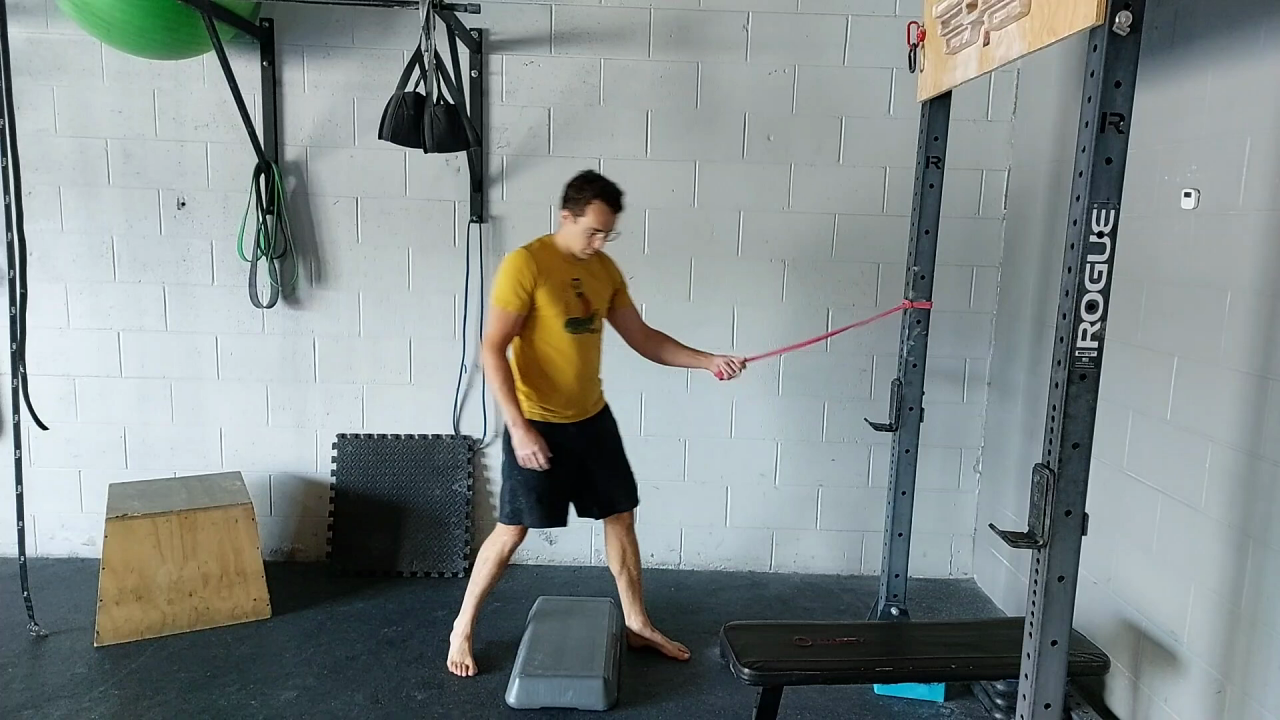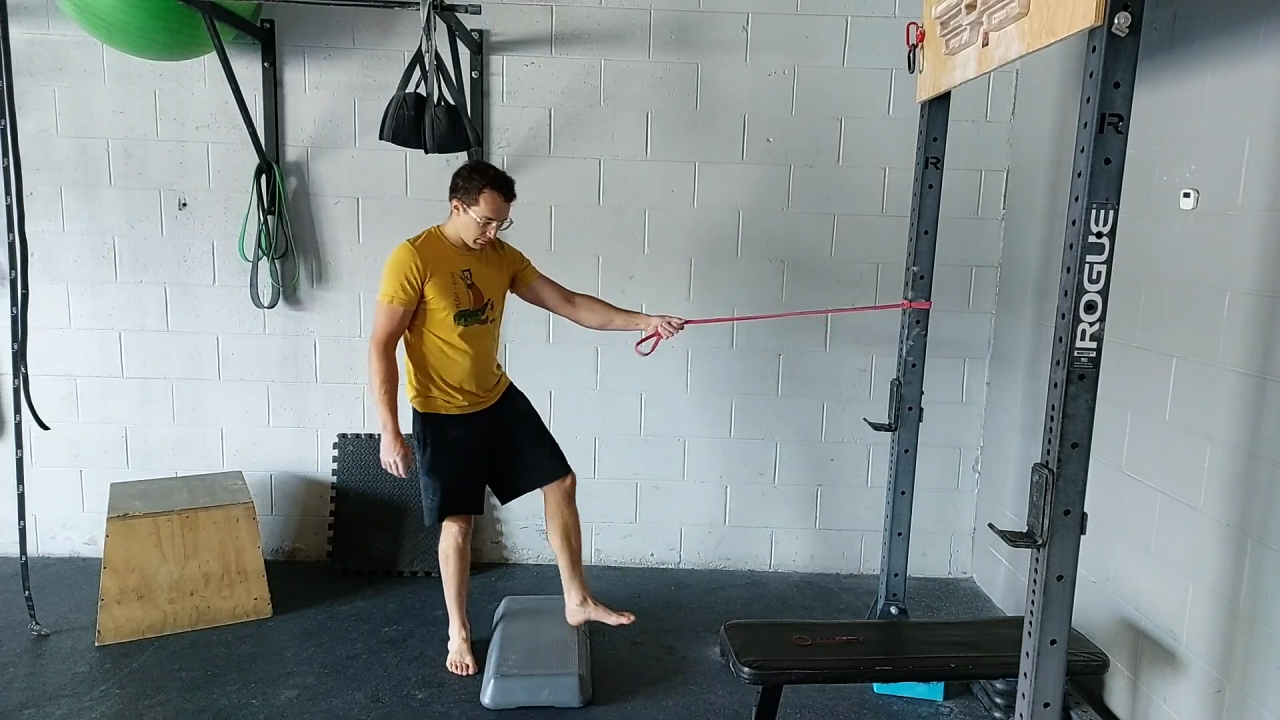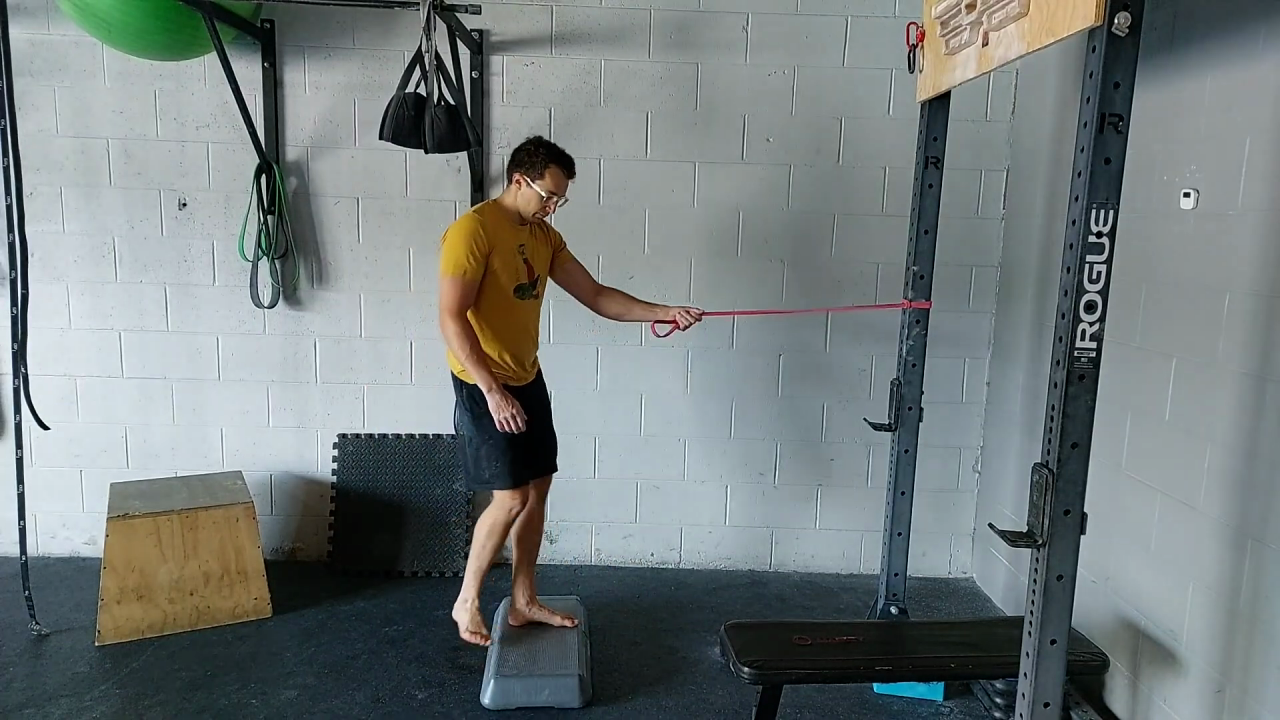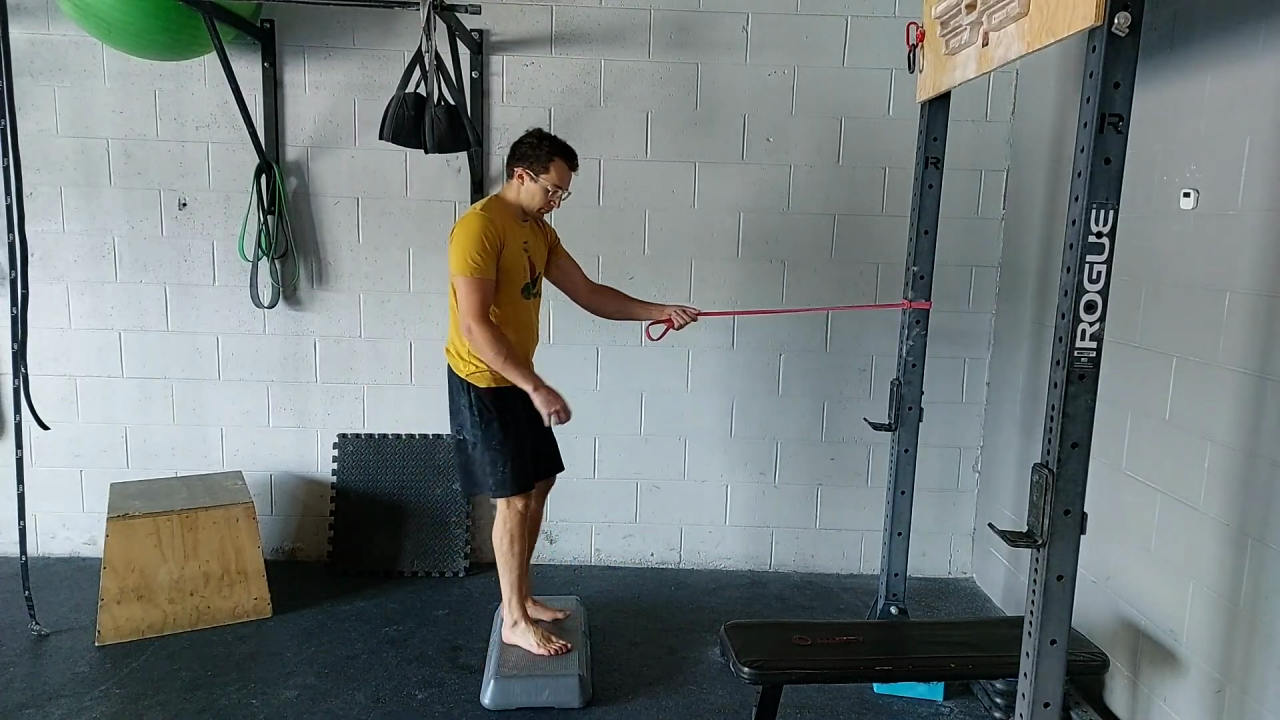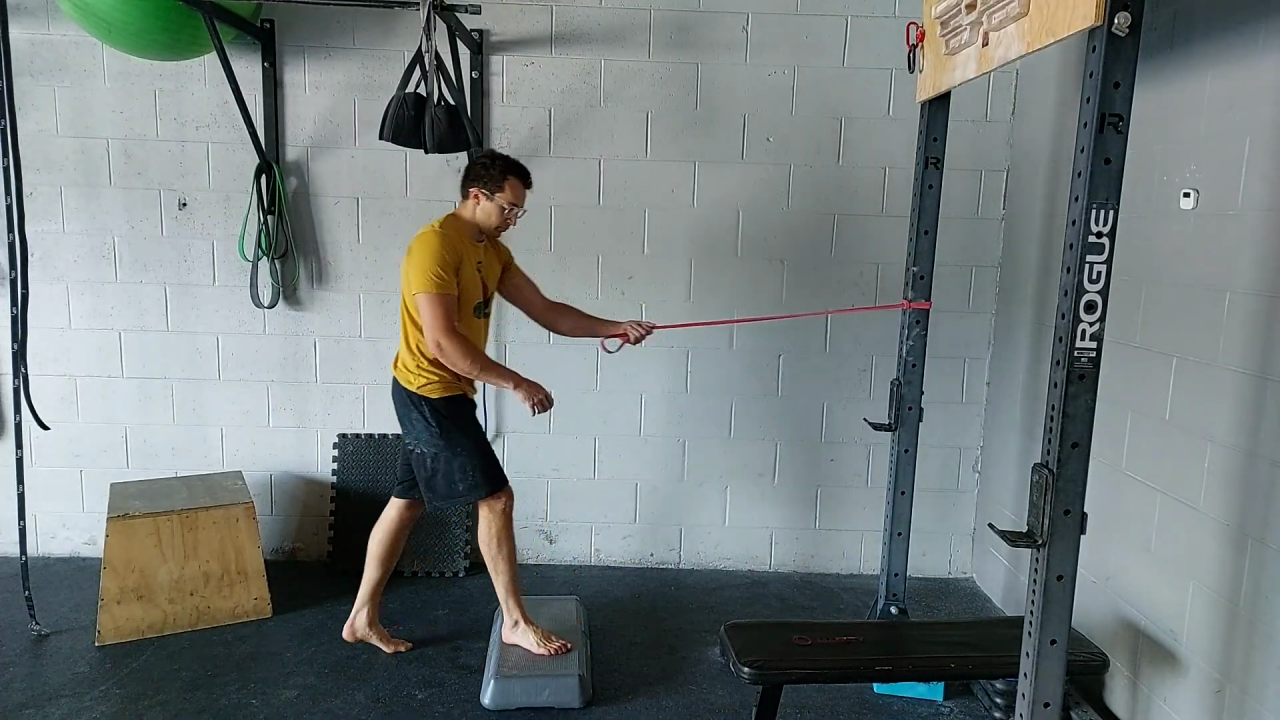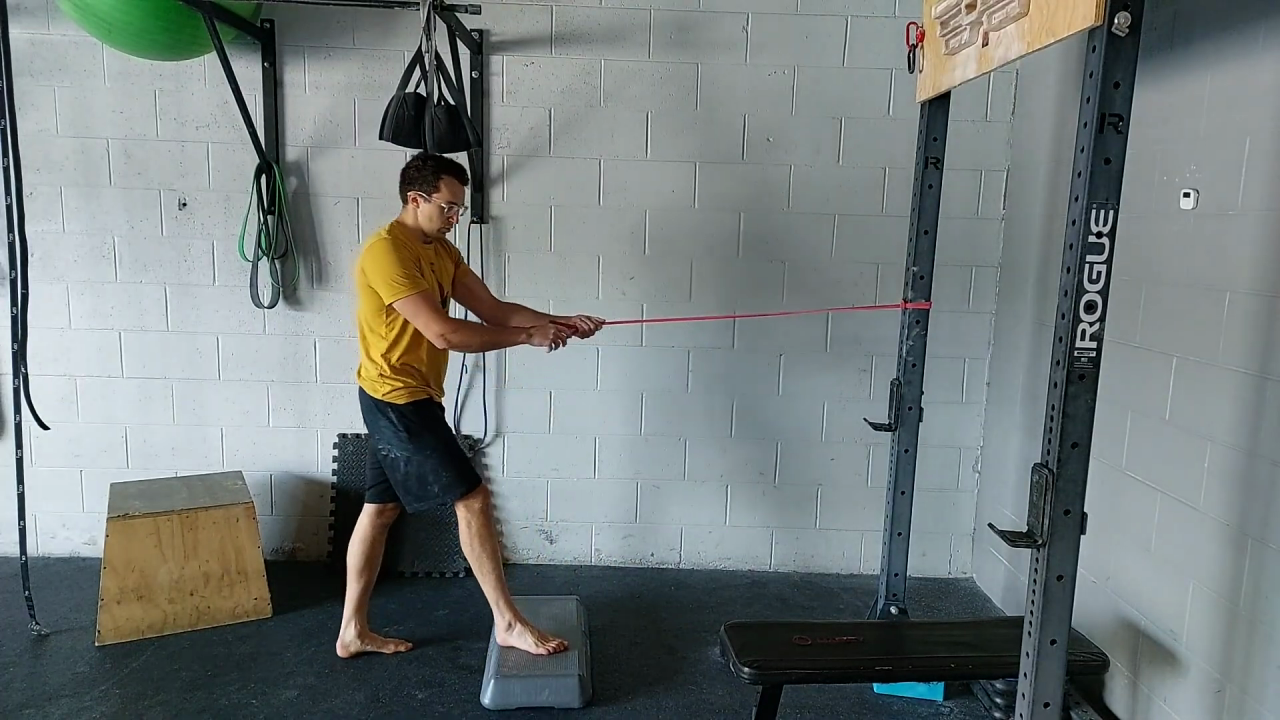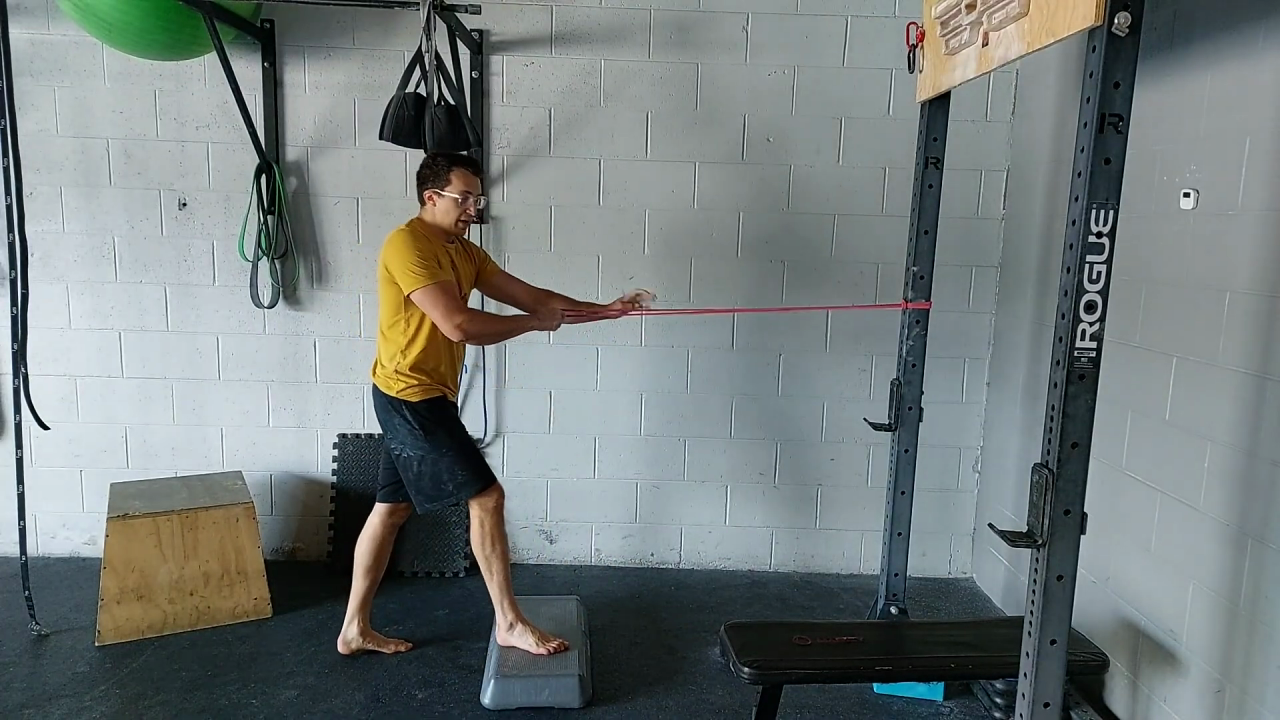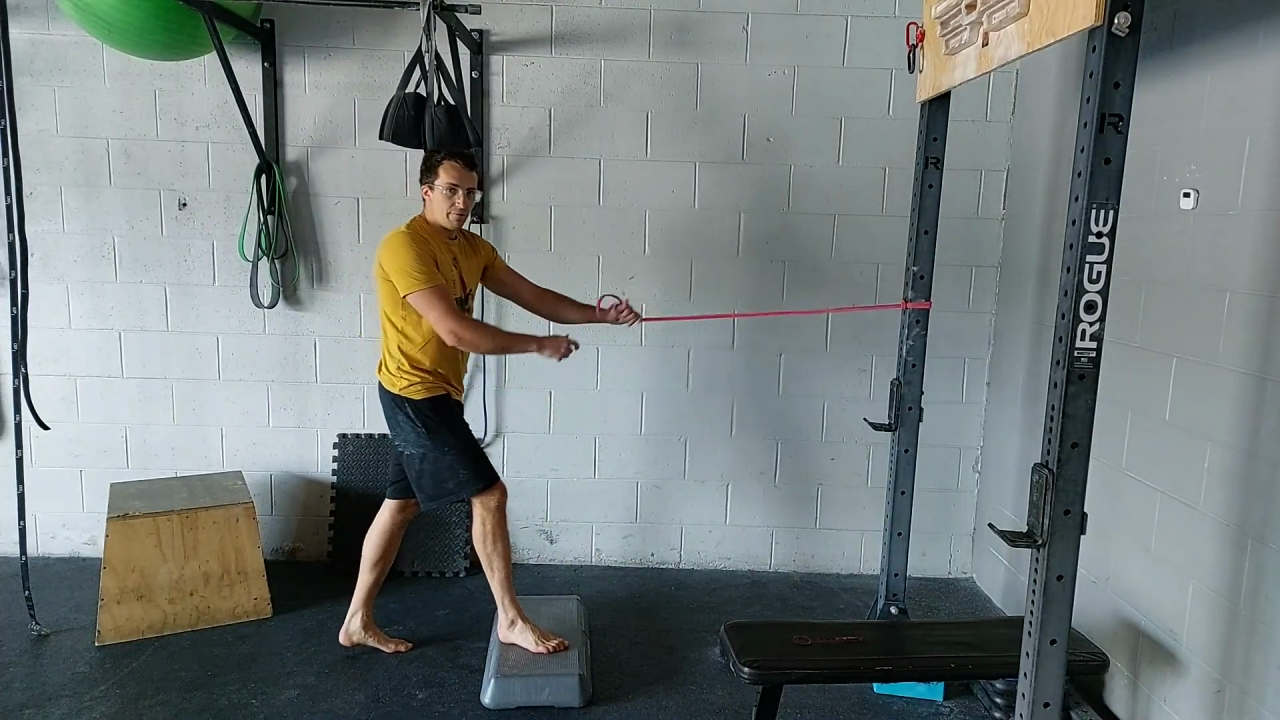
dt=0.7s
person 1, frame 1
left shoulder: (605, 270)
right shoulder: (525, 264)
left elbow: (643, 338)
right elbow: (492, 351)
left wrist: (706, 360)
right wrist: (519, 428)
left hip: (592, 417)
right hip: (538, 422)
left knee: (620, 517)
right knee: (512, 529)
left ankle: (637, 622)
right ankle: (462, 629)
person 1, frame 2
left shoulder: (503, 256)
right shoulder: (413, 258)
left elbow: (569, 304)
right elbow: (382, 346)
left wrist: (643, 321)
right wrist: (389, 430)
left hip: (501, 399)
right hip: (442, 414)
left knee: (560, 485)
right knee: (457, 523)
left ankle: (578, 600)
right ankle: (458, 632)
person 1, frame 3
left shoulder: (544, 236)
right shoulder: (472, 230)
left elbow: (596, 296)
right elbow: (451, 318)
left wrist: (664, 312)
right wrist: (492, 390)
left hip: (528, 379)
right hip: (484, 383)
left knee: (535, 492)
right knee: (511, 498)
left ankle: (523, 601)
right ankle: (468, 601)
person 1, frame 4
left shoulder: (538, 230)
right shoulder: (479, 227)
left elbow: (588, 293)
right elbow: (475, 324)
left wrist: (659, 311)
right wrist: (537, 389)
left hip: (517, 380)
right hip: (484, 385)
left knee: (539, 483)
right knee: (514, 499)
left ankle: (521, 597)
right ankle: (514, 621)
person 1, frame 5
left shoulder: (492, 250)
right shoulder: (435, 245)
left elbow: (546, 311)
right elbow: (442, 342)
left wrist: (614, 327)
right wrist: (515, 383)
left hip: (440, 396)
right hip: (430, 395)
left knee: (406, 503)
right knee: (496, 499)
left ankle: (363, 617)
right ankle: (516, 622)
person 1, frame 6
left shoulder: (440, 251)
right shoulder: (386, 253)
left elbow: (494, 311)
right elbow: (443, 333)
left wrist: (560, 324)
right wrist: (528, 336)
left hip: (405, 400)
right hip: (398, 400)
left knee: (379, 510)
right knee: (473, 499)
left ankle: (353, 629)
right ankle: (507, 622)
person 1, frame 7
left shoulder: (464, 252)
right shoulder: (408, 244)
left elbow: (527, 294)
right elbow: (459, 326)
left wrist: (599, 310)
right wrist: (535, 324)
left hip: (419, 398)
right hip: (412, 397)
left knee: (391, 508)
right knee: (486, 497)
left ankle: (355, 627)
right ankle: (509, 622)
person 1, frame 8
left shoulder: (473, 248)
right shoulder: (405, 246)
left elbow: (534, 296)
right elbow: (455, 331)
left wrist: (599, 316)
right wrist: (538, 346)
left hip: (433, 395)
right hip: (417, 395)
left knee: (400, 504)
right knee: (489, 495)
left ankle: (358, 620)
right ankle: (511, 620)
